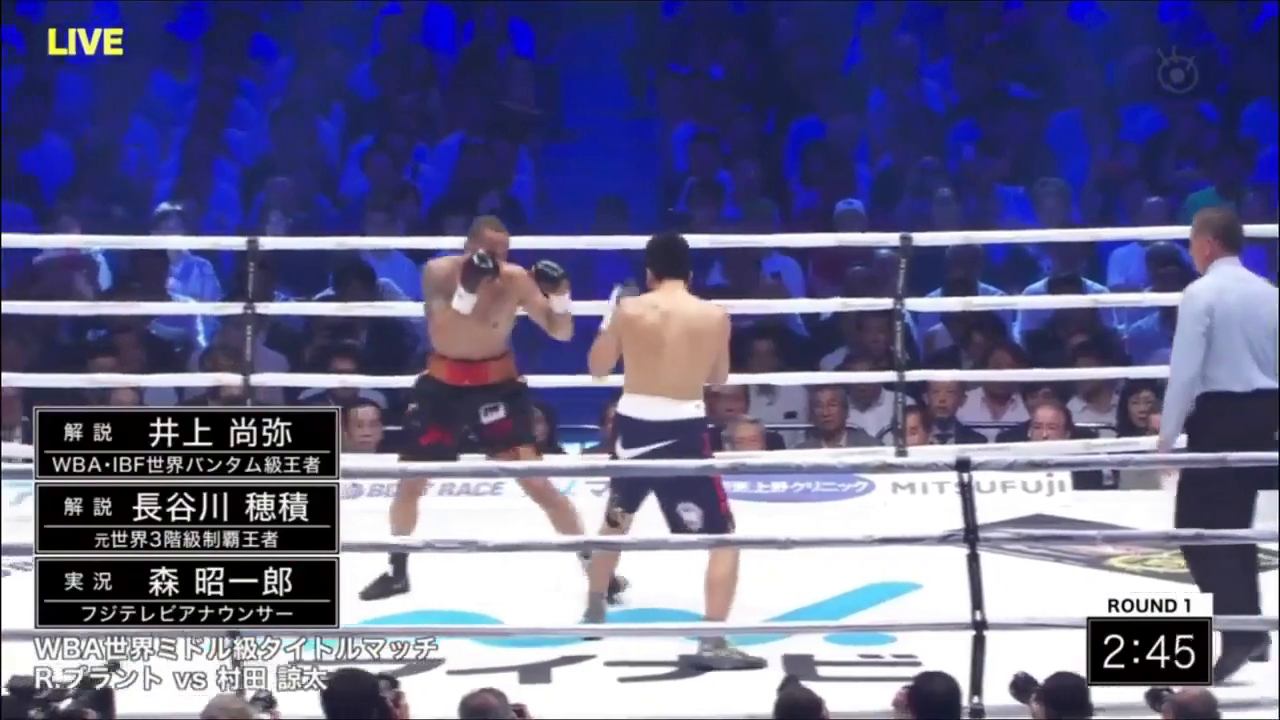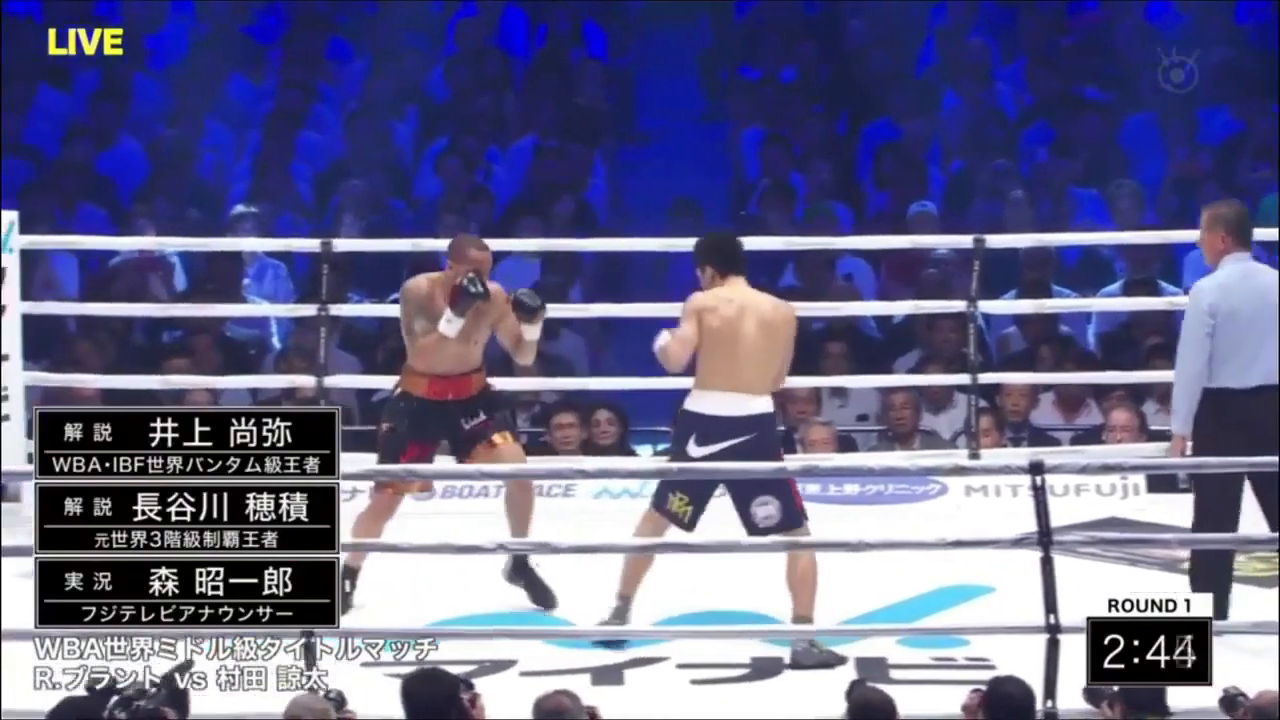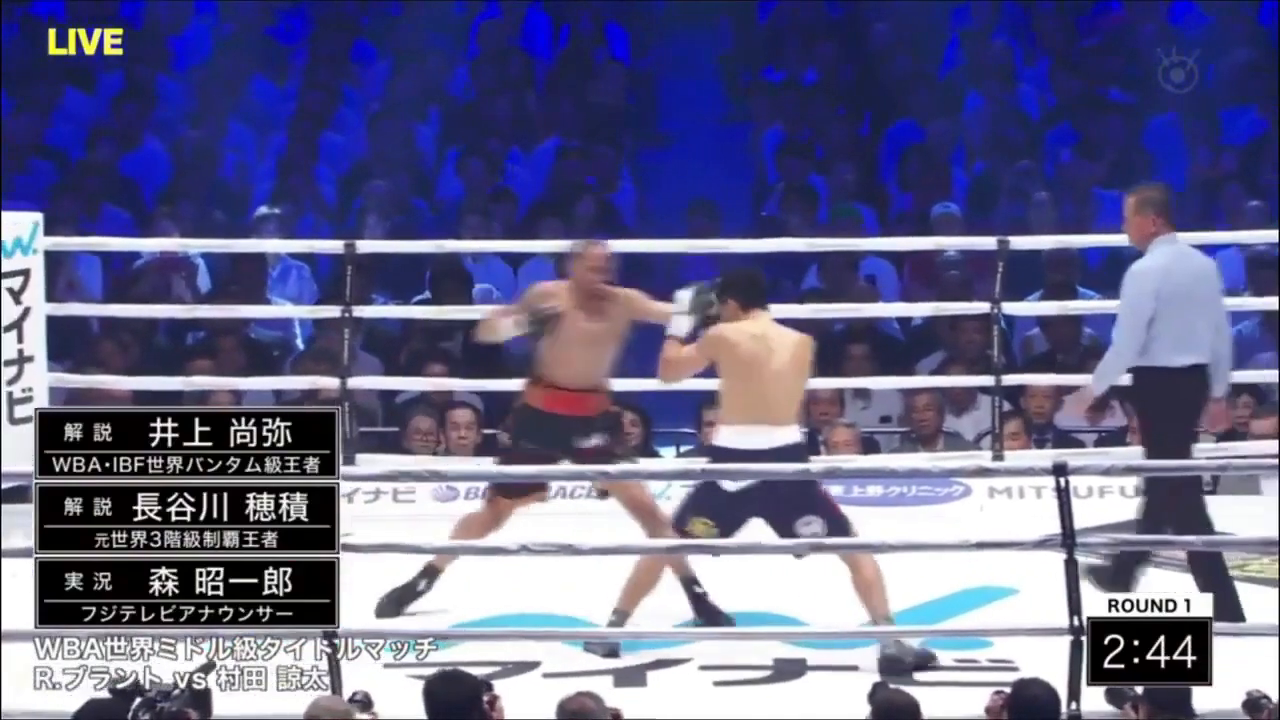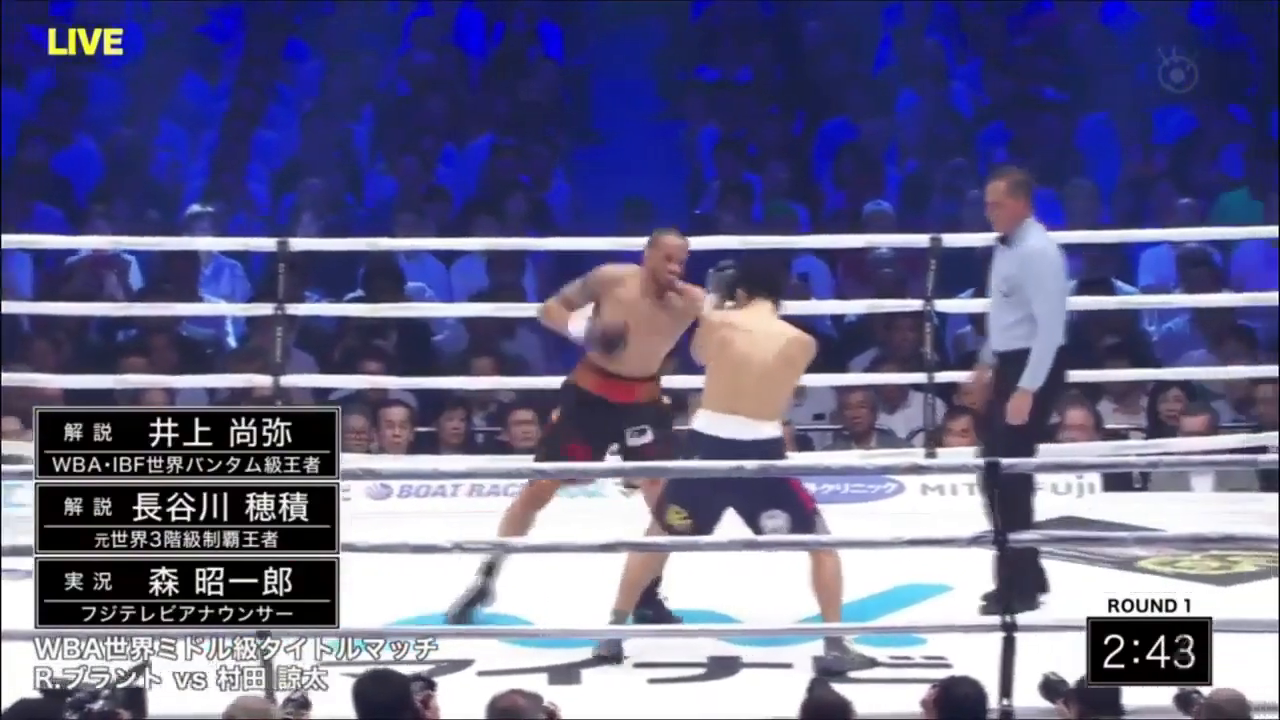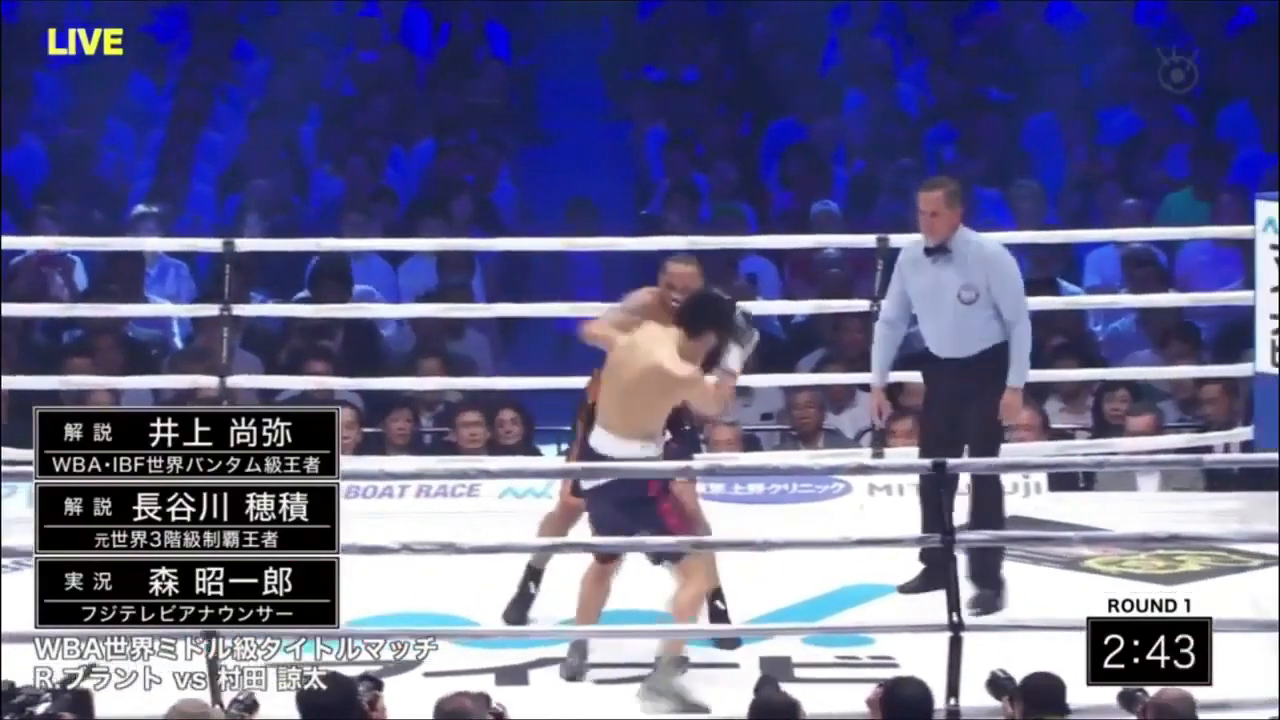
dt=0.5s
person 1, frame 1
left shoulder: (1202, 293)
left elbow: (1185, 371)
left wrist: (1168, 433)
left hip: (1219, 415)
left knee: (1197, 530)
right knee: (1235, 527)
left ankle: (1240, 631)
person 1, frame 2
left shoulder: (1208, 290)
left elbow: (1191, 365)
left wrist: (1180, 428)
left hip: (1225, 409)
left knee: (1214, 513)
left ankle: (1207, 610)
person 1, frame 3
left shoulder: (1145, 271)
right shoulder: (1204, 264)
left elbow: (1127, 342)
right elbow: (1221, 334)
left wrist: (1093, 390)
right wrist: (1218, 394)
left hip: (1159, 386)
right hip: (1195, 382)
left knee: (1179, 492)
right knee: (1166, 485)
left ankle: (1223, 600)
right ankle: (1122, 570)
person 1, frame 4
left shoulder: (1039, 252)
right shoulder: (1006, 247)
left elbow: (1051, 326)
left wrist: (1028, 389)
right wrist: (986, 361)
left hip: (1032, 372)
right hip: (1008, 368)
left knee: (1009, 476)
right knee: (996, 473)
left ankle: (1019, 587)
right ankle: (1021, 572)
person 1, frame 5
left shoulder: (990, 256)
right shoulder: (910, 258)
left elbow: (1018, 322)
right elbow: (891, 321)
left wrist: (1015, 386)
right wrist: (879, 382)
left hip: (984, 370)
right hip: (940, 371)
left knee: (983, 473)
right knee: (934, 473)
left ankle: (987, 579)
right ankle: (937, 566)
person 2, frame 1
left shoulder: (629, 309)
right shoulder: (715, 316)
left elbow: (597, 367)
left hip: (633, 428)
right hip: (682, 434)
left knee: (615, 525)
right knee: (723, 540)
left ankle: (594, 612)
right ankle: (713, 643)
person 2, frame 2
left shoulder: (702, 303)
right shoulder: (783, 312)
left elbow: (675, 360)
left wrist: (665, 339)
left hip: (703, 428)
right hip: (755, 430)
left knee: (653, 523)
right knee: (796, 537)
left ankle: (618, 615)
right ankle: (804, 641)
person 2, frame 3
left shoulder: (723, 336)
right shoulder: (802, 342)
left elbow: (668, 372)
left wrist: (682, 321)
left hip: (733, 461)
right hip: (787, 459)
right knee: (853, 550)
left ankle: (613, 629)
right ankle: (891, 642)
person 2, frame 4
left shoulder: (717, 322)
right shoulder: (802, 343)
left wrist: (715, 297)
left hip: (706, 448)
right hip: (760, 454)
left knee: (657, 538)
right knee: (820, 547)
left ankle: (613, 636)
right ankle: (835, 648)
person 2, frame 5
left shoulder: (639, 335)
right shoulder: (681, 372)
right elbow: (715, 406)
right wrist: (737, 353)
left hip: (598, 462)
right hip: (633, 473)
left knee: (606, 558)
right knee: (697, 569)
left ankle: (577, 655)
right ankle: (663, 676)
person 3, frame 1
left shoulder: (517, 279)
right shoulder: (439, 272)
left elbow: (562, 333)
right elbow: (442, 340)
left wrist: (559, 294)
right wrist: (467, 289)
left hip: (496, 383)
right hip: (443, 383)
left knee: (538, 484)
right knee: (410, 483)
left ankle: (593, 561)
right ankle: (397, 569)
person 3, frame 2
left shoulder: (494, 296)
right shoulder: (417, 291)
left elbow: (523, 356)
right elbow: (420, 358)
left wrist: (532, 324)
right wrist: (455, 313)
left hip: (471, 395)
right hip: (418, 399)
right knee: (385, 499)
left ankle: (521, 564)
right ankle: (348, 579)
person 3, frame 3
left shoulder: (624, 302)
right shoulder: (548, 295)
left elbow: (676, 316)
right elbow: (485, 334)
right wrist: (518, 321)
left hip: (592, 415)
right hip: (540, 412)
left knee: (641, 502)
right knee: (495, 511)
left ankle: (695, 592)
right ankle: (423, 581)
person 3, frame 4
left shoulder: (691, 299)
right shoulder: (612, 277)
right elbow: (550, 310)
right wrist: (583, 331)
left hip: (642, 402)
right hip: (588, 392)
left knee: (663, 497)
right knee: (537, 490)
left ankle: (649, 596)
right ankle: (486, 579)
person 3, frame 5
right shoulder: (644, 301)
right elbow: (590, 332)
left knee: (687, 507)
right knee: (570, 505)
left ankle: (716, 604)
right ankle: (529, 583)
